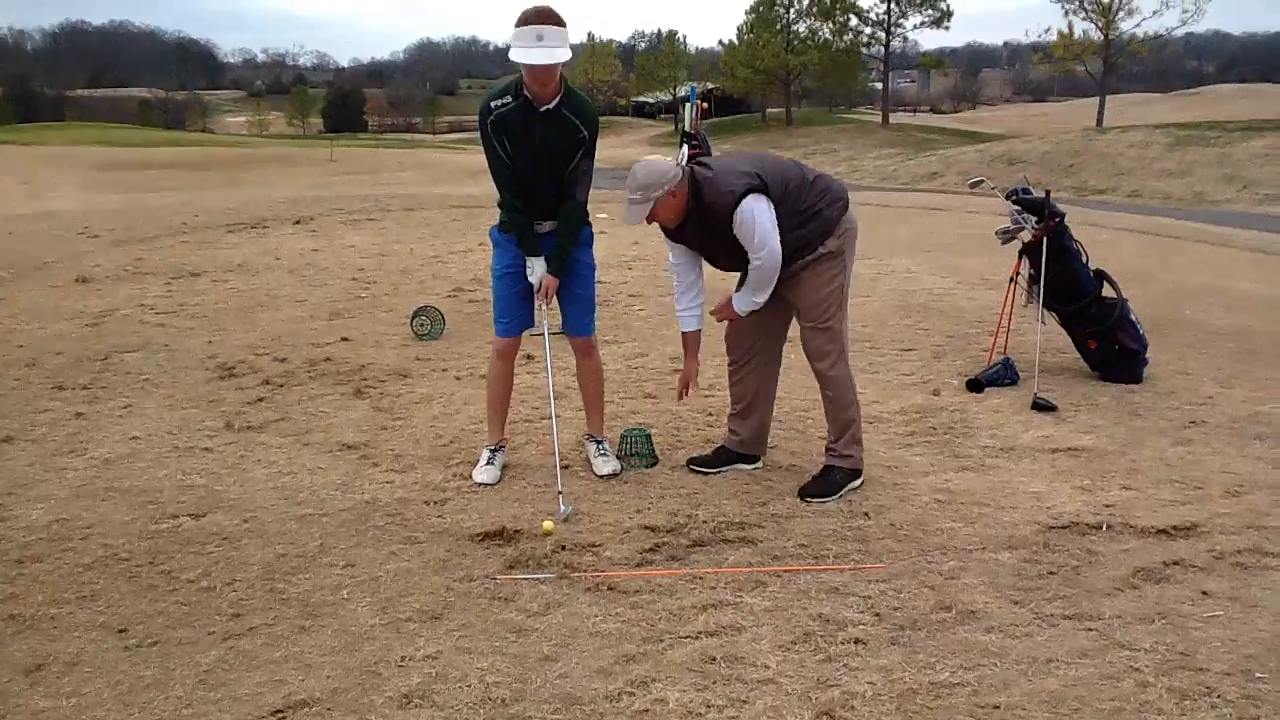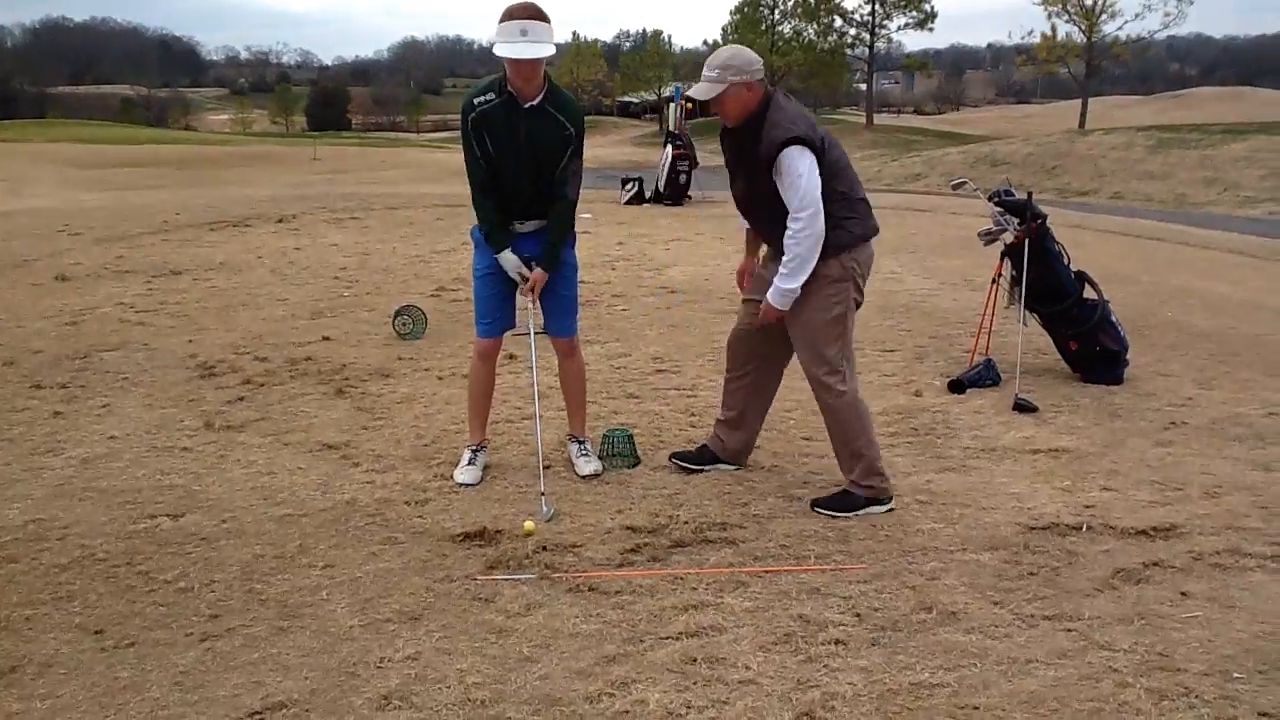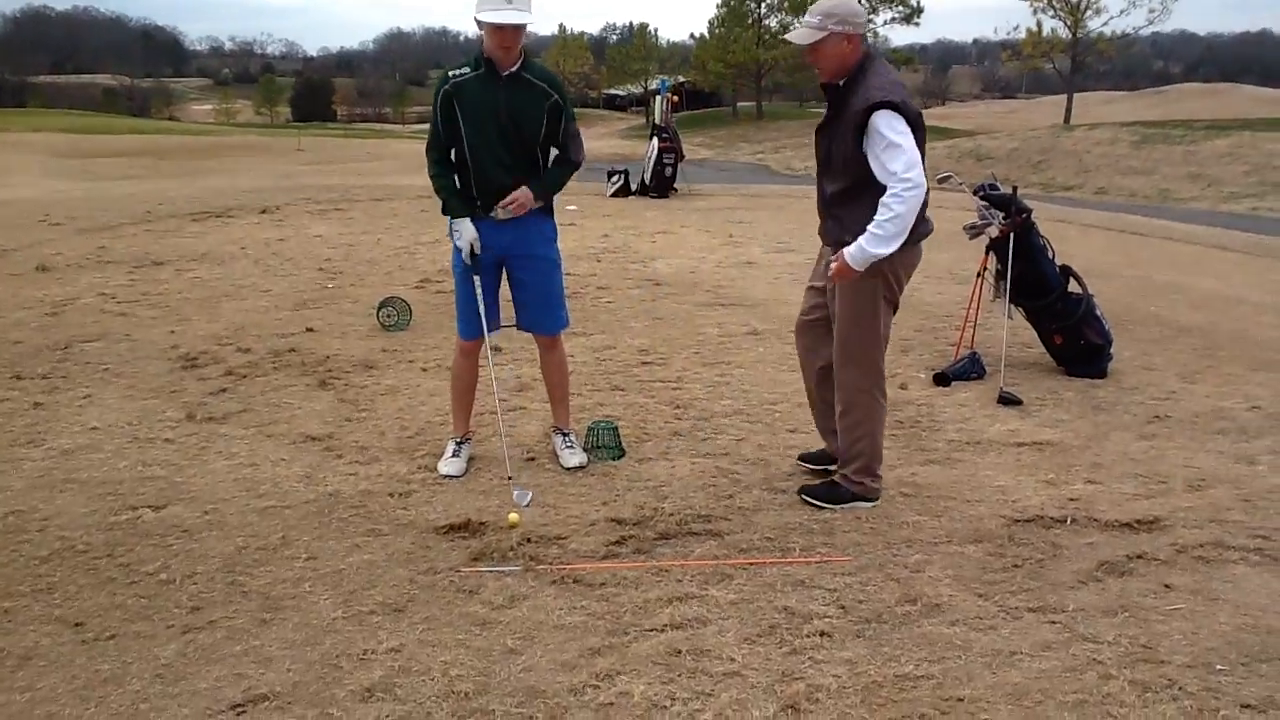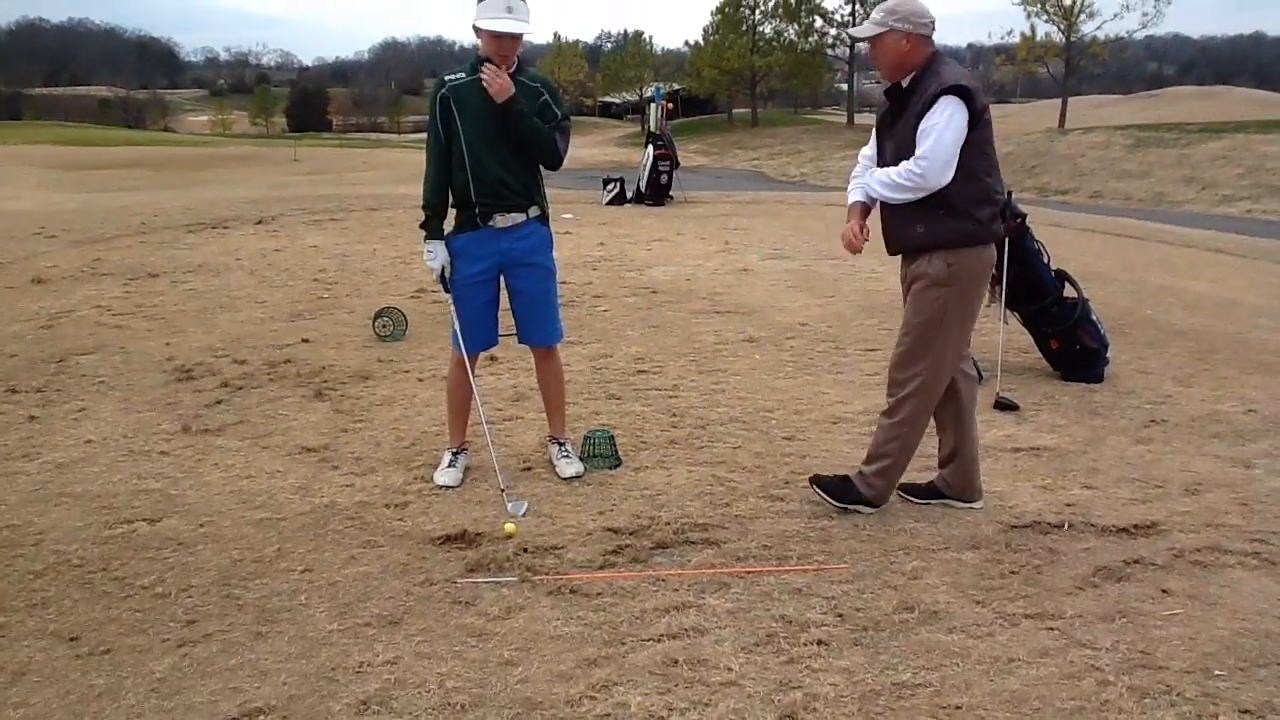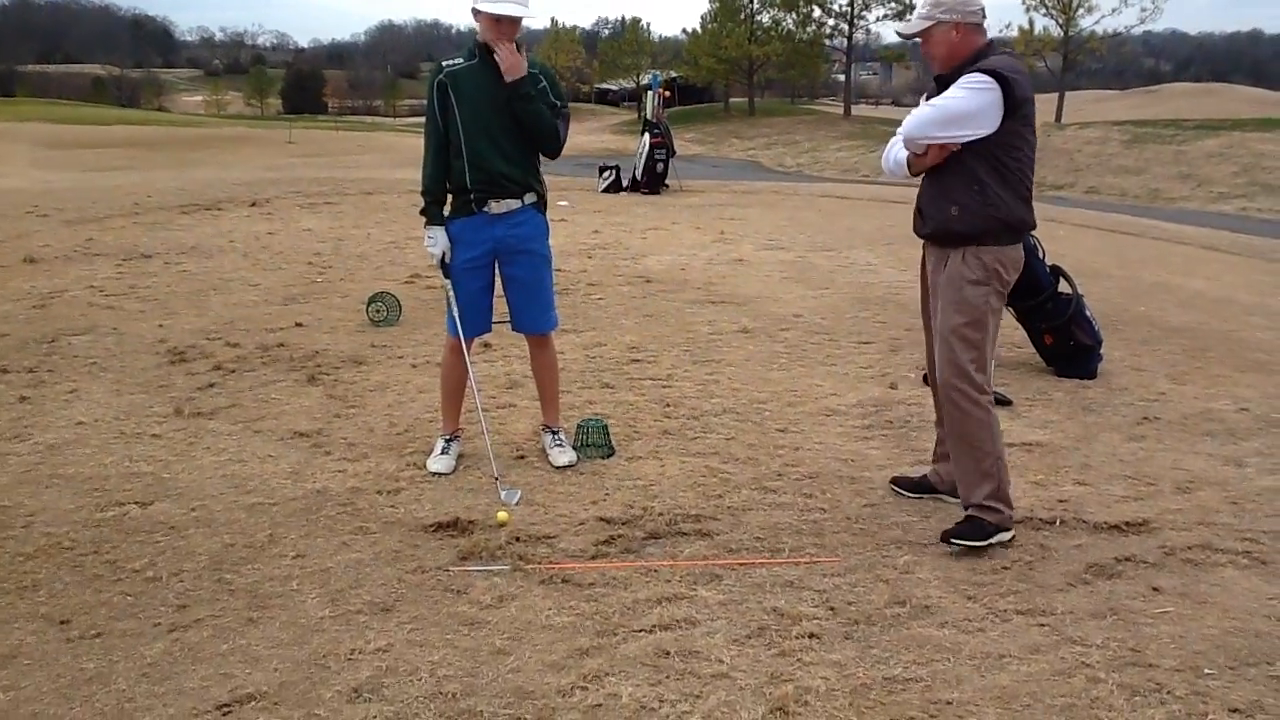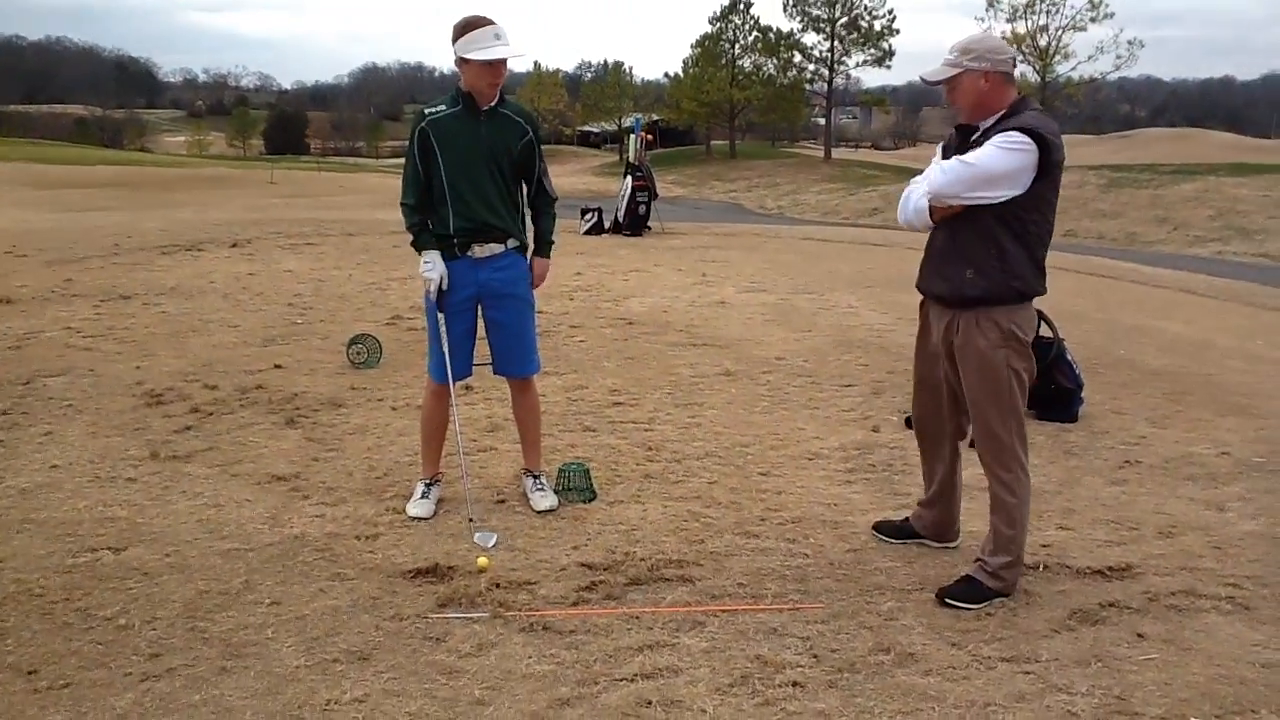
dt=0.4s
person 1, frame 1
left shoulder: (736, 200)
right shoulder: (679, 216)
left elbow: (767, 259)
right elbow: (686, 284)
left wrist: (740, 304)
right wrist: (690, 360)
left hip: (823, 237)
right hip: (770, 251)
left knee: (825, 349)
right knee: (747, 338)
left ankle: (845, 461)
right ankle: (744, 444)
person 1, frame 2
left shoulder: (787, 139)
right shoulder: (737, 128)
left elbow: (808, 222)
left wrist: (780, 295)
right wrist: (752, 253)
left hip: (833, 255)
right hip: (789, 251)
left knee: (825, 369)
right knee: (748, 344)
left ankle: (869, 485)
right ankle: (728, 446)
person 1, frame 3
left shoulder: (878, 104)
right shoulder: (848, 88)
left elbow: (908, 187)
left wrist: (859, 253)
left hip: (875, 252)
right hip: (844, 242)
left knee: (857, 365)
right knee: (814, 332)
left ankle: (859, 480)
right ankle: (841, 446)
person 1, frame 4
left shoulder: (949, 94)
right shoulder: (902, 96)
left elbow: (927, 173)
right elbow: (870, 162)
left wrist: (870, 184)
right wrist: (857, 208)
left hip: (955, 256)
right hip: (928, 253)
left knee: (915, 372)
right knee: (947, 368)
left ankle: (872, 484)
right ankle: (959, 481)
person 1, frame 5
left shoulder: (992, 82)
right shoulder: (950, 86)
left elbow: (913, 130)
right elbow: (894, 154)
left wrist: (919, 144)
right wrist: (917, 157)
left hip: (981, 253)
right hip: (943, 245)
left knee: (961, 375)
right knee: (946, 368)
left ankle: (990, 509)
right ankle: (949, 474)
person 1, frame 6
left shoulder: (1027, 139)
right shoulder: (967, 137)
left elbow: (942, 182)
right elbow: (910, 206)
left wrist: (942, 192)
right wrist: (938, 208)
left hip: (993, 317)
right hip: (941, 305)
left knee: (999, 443)
right knee: (934, 422)
left ankle: (1000, 568)
right ankle: (935, 520)
person 2, frame 1
left shoulder: (582, 114)
right shoulder: (495, 110)
left elbow: (575, 196)
right elbow: (508, 189)
left wrist: (556, 266)
right wrist: (531, 255)
left hip: (569, 236)
right hip: (515, 237)
left knee: (583, 340)
right knee: (505, 343)
left ankle: (596, 438)
right ankle: (495, 445)
person 2, frame 2
left shoulder: (567, 112)
right shoulder: (478, 107)
left elbow: (566, 194)
right elbow: (482, 186)
left wrist: (546, 263)
right wrist: (504, 250)
left hip: (552, 236)
right hip: (497, 237)
left knee: (566, 342)
right knee: (486, 345)
left ankle: (578, 439)
right ankle: (476, 446)
person 2, frame 3
left shoulder: (545, 85)
right shoulder: (455, 85)
left elbow: (571, 154)
right elbow: (438, 158)
left wrist: (537, 192)
right wrist: (459, 216)
left hip: (532, 225)
right hip: (475, 225)
left knee: (549, 334)
right knee: (469, 339)
left ankle: (562, 430)
right ankle: (460, 437)
person 2, frame 4
left shoulder: (538, 89)
right shoulder: (451, 90)
left elbow: (554, 155)
right elbow: (437, 165)
left wrist: (513, 103)
right wrist: (433, 234)
left hip: (529, 232)
right hip: (471, 235)
left knee: (545, 345)
right knee: (465, 349)
left ankle: (559, 440)
right ankle: (456, 448)
person 2, frame 5
left shoulder: (538, 75)
right shoulder: (449, 76)
left elbow: (554, 144)
right elbow: (436, 153)
left wrist: (520, 84)
right wrist: (433, 220)
left hip: (524, 219)
right hip: (467, 221)
left knee: (539, 331)
right knee: (459, 337)
left ankle: (552, 429)
right ankle: (449, 434)
person 2, frame 6
left shoulder: (520, 122)
right shoulder: (431, 123)
left elbow: (540, 189)
right elbow: (414, 196)
left wrist: (542, 248)
right wrist: (427, 251)
left hip: (508, 263)
right hip: (452, 265)
left knee: (521, 376)
right knee: (440, 380)
left ankle: (533, 473)
right ankle: (429, 479)
